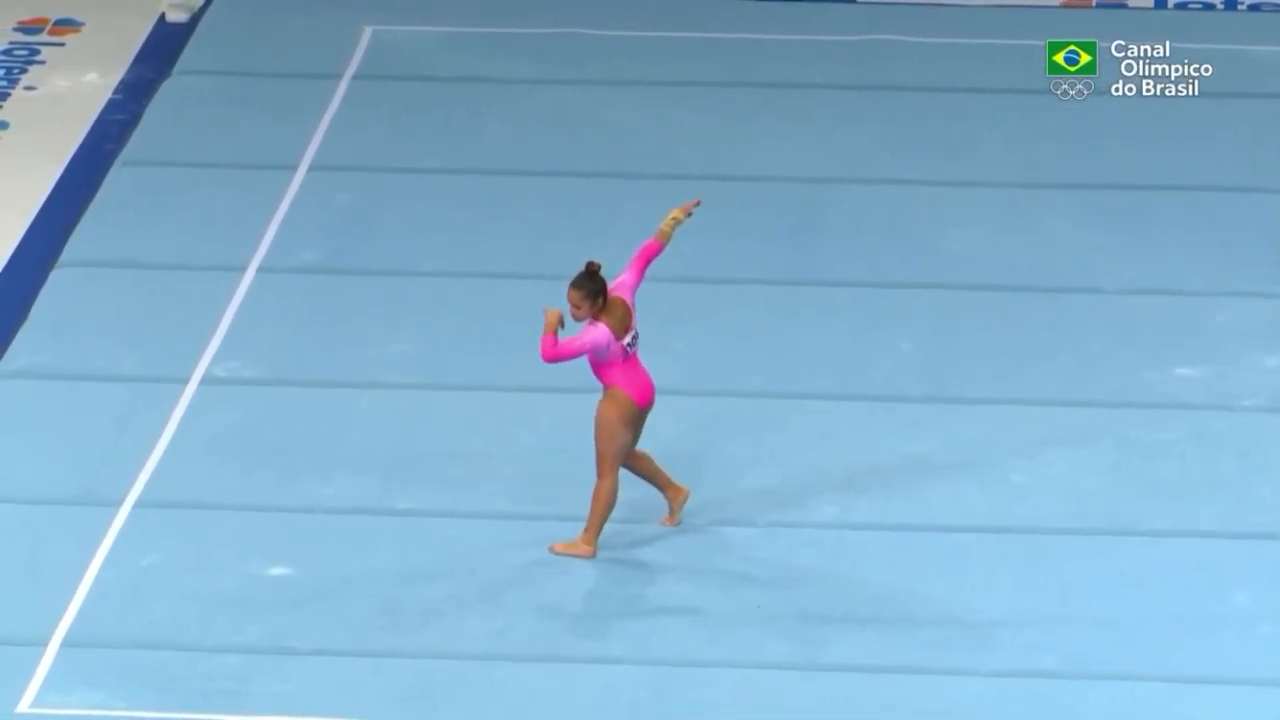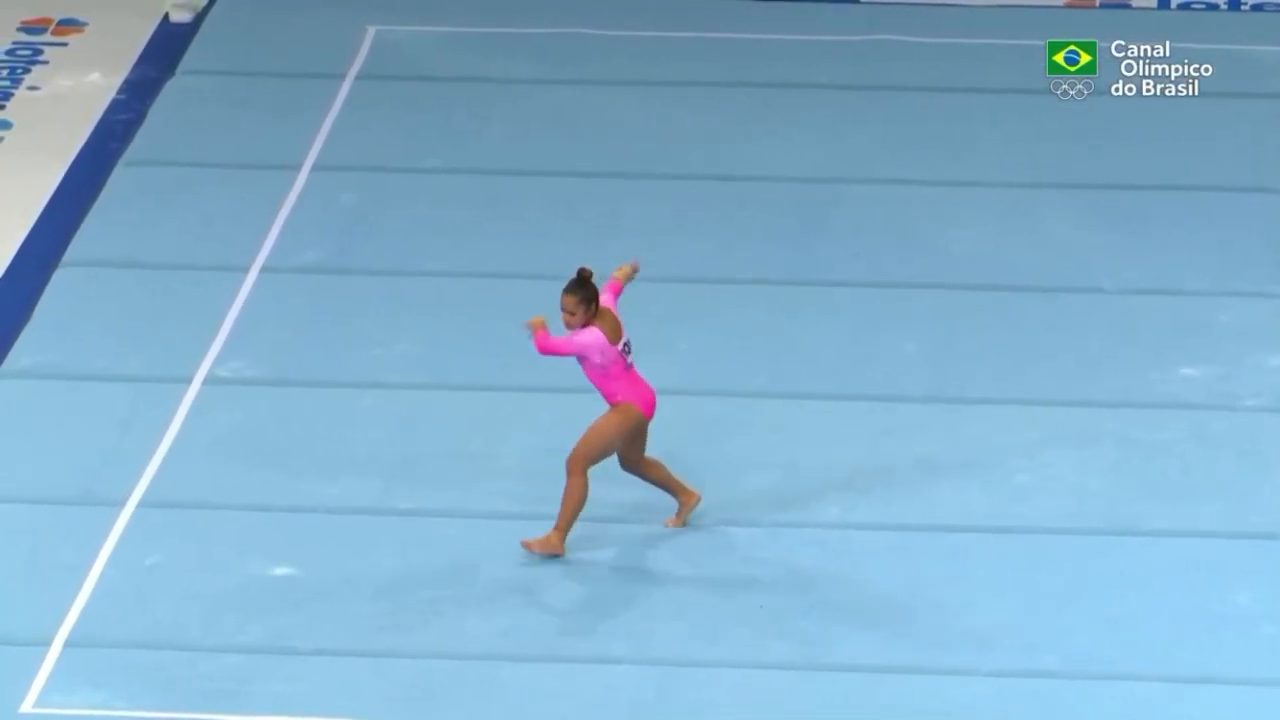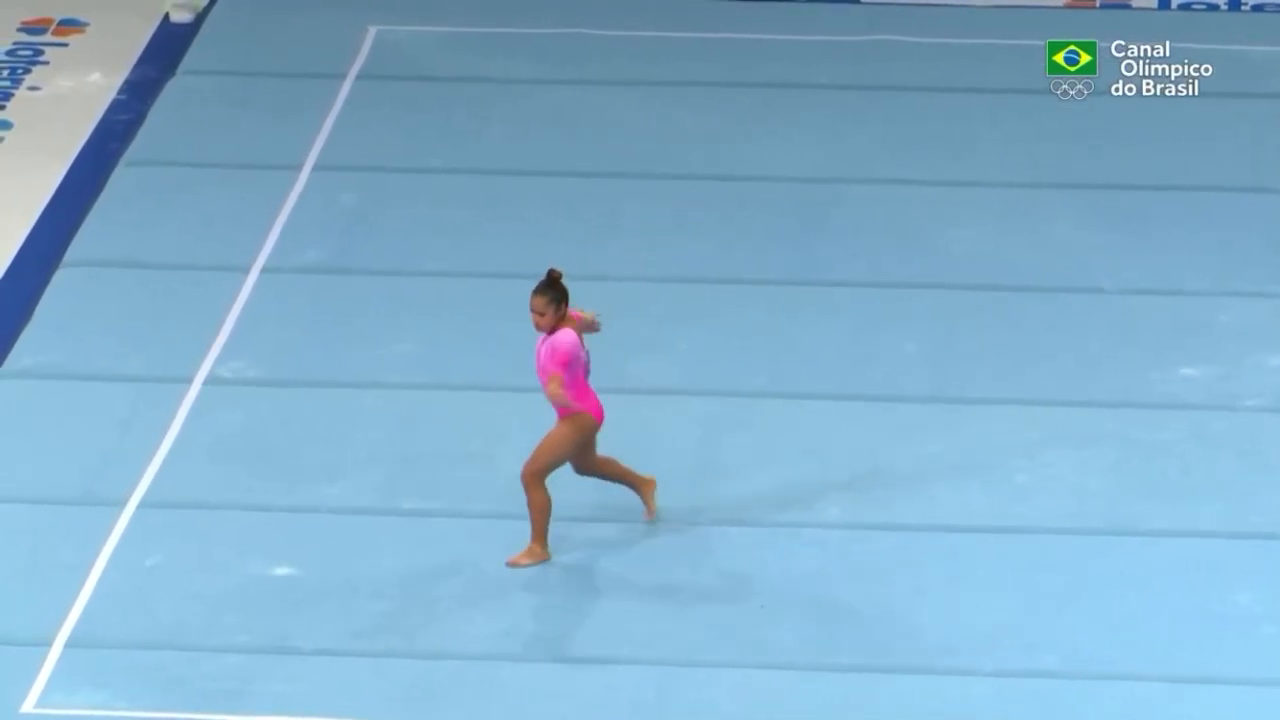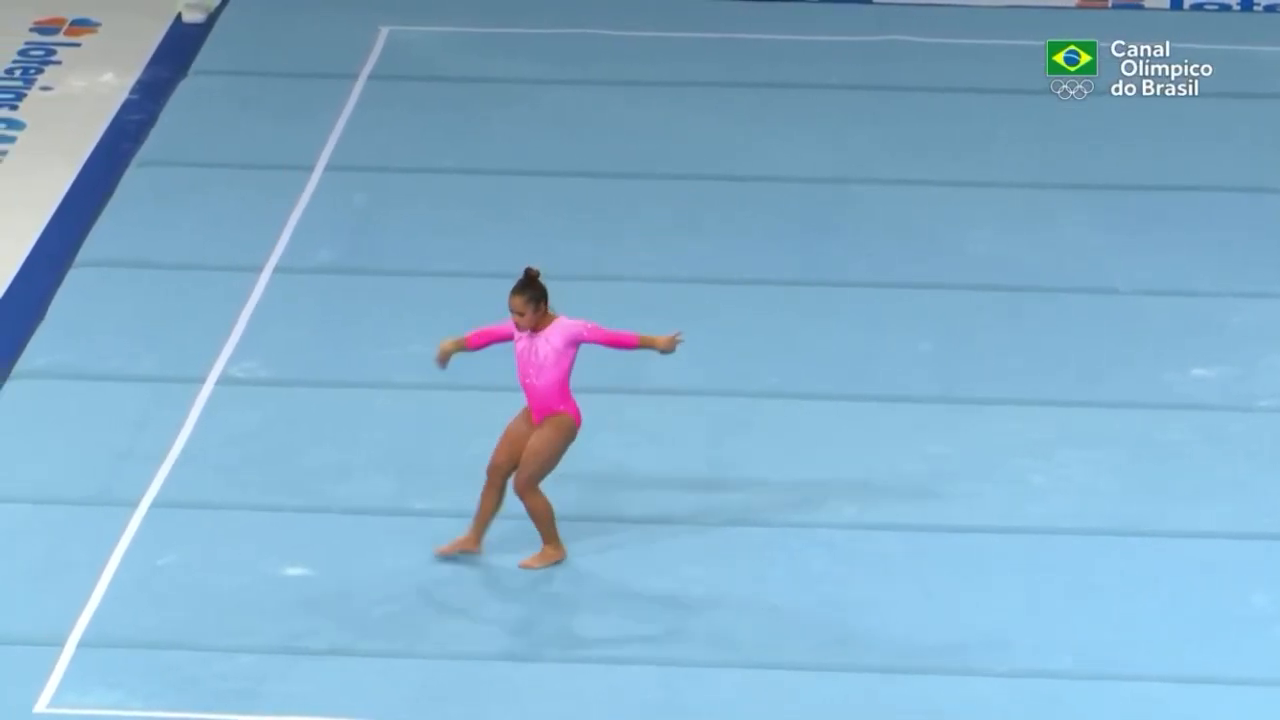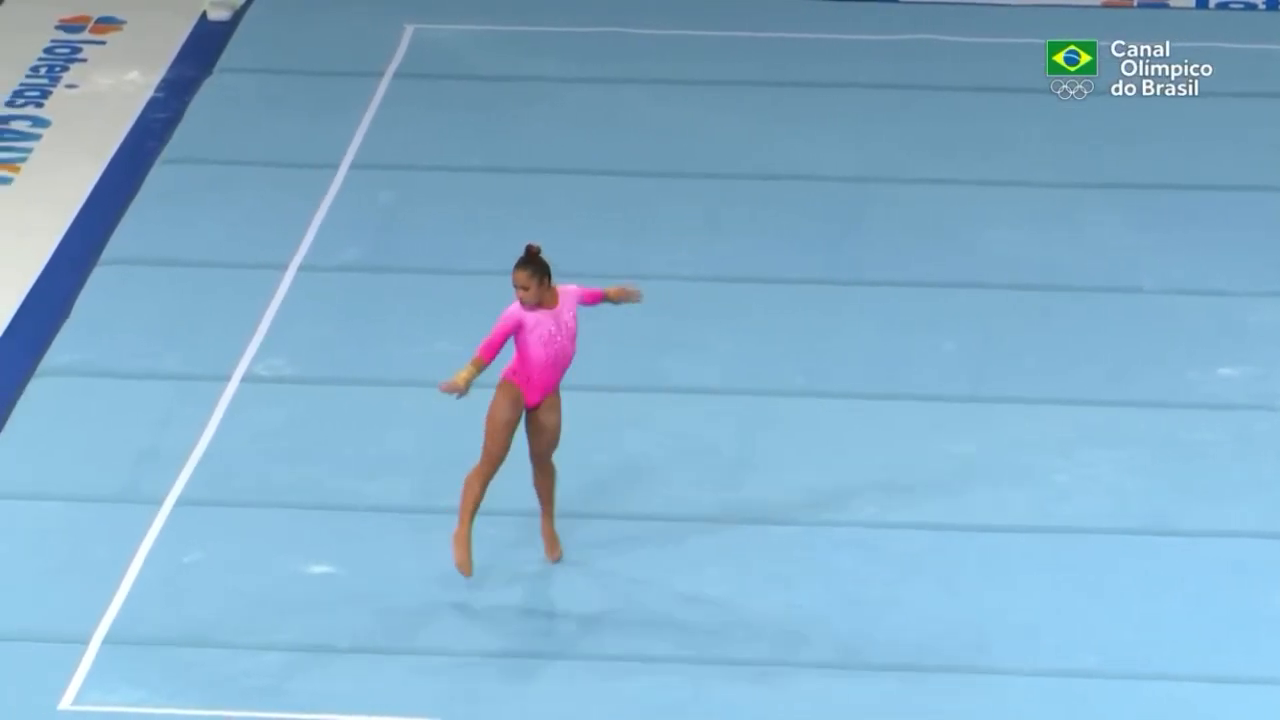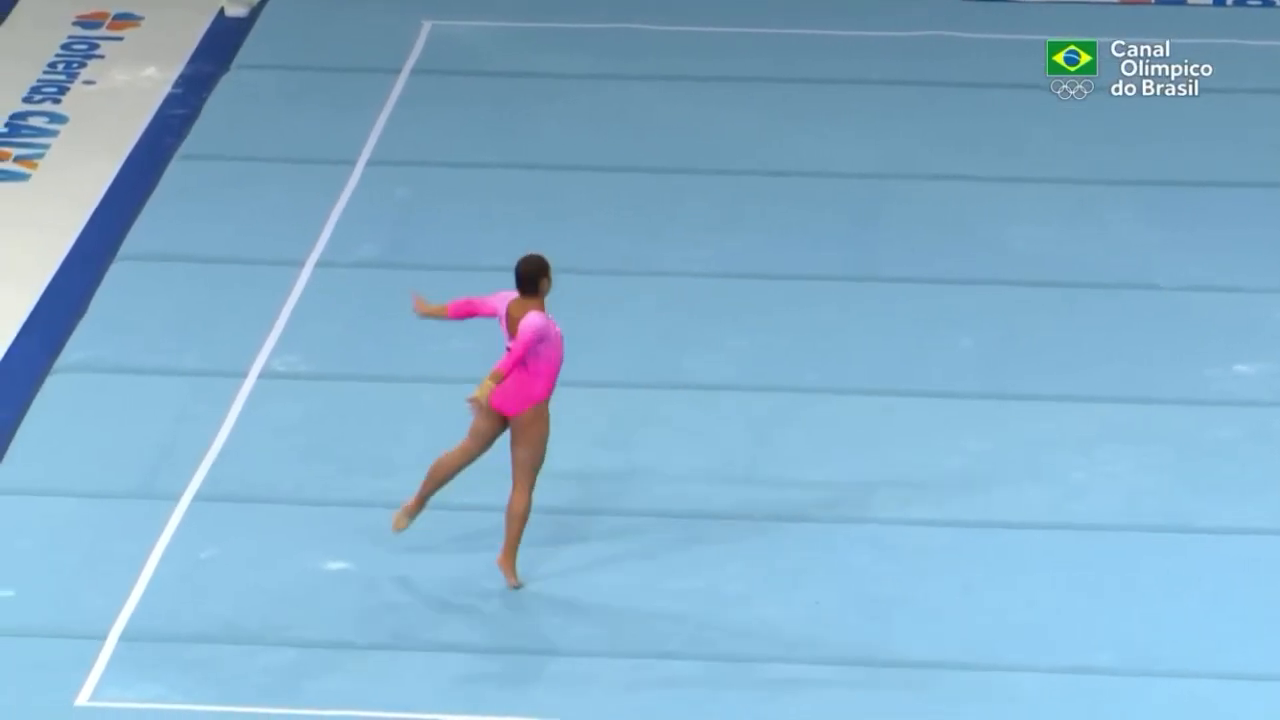
dt=0.2s
person 1, frame 1
left shoulder: (595, 335)
right shoulder: (621, 296)
left elbow: (550, 353)
right elbow: (647, 253)
left wrist: (551, 323)
right wrist: (672, 221)
left hip: (622, 397)
right hip: (639, 390)
left knee: (606, 467)
right knee: (623, 454)
left ankle: (587, 541)
right ankle: (674, 492)
person 1, frame 2
left shoulder: (589, 340)
right shoulder: (604, 307)
left elbow: (546, 346)
right elbow: (611, 286)
left wrist: (537, 327)
right wrist: (622, 276)
left hip: (629, 408)
right hip: (639, 401)
left knee: (576, 464)
right knee: (631, 461)
left ankle: (555, 539)
right ankle: (684, 496)
person 1, frame 3
left shoulder: (565, 340)
right shoulder: (567, 320)
left elbow: (557, 363)
right elbow: (584, 320)
left wrist: (556, 389)
right wrist: (585, 320)
left hip: (581, 415)
right hip: (579, 410)
left knee: (530, 474)
right knee: (585, 464)
left ankle: (538, 547)
right ankle: (644, 486)
person 1, frame 4
left shoulder: (566, 329)
right shoulder: (518, 328)
left elbow: (614, 336)
right elbow: (486, 335)
left wrist: (656, 342)
right wrist: (454, 344)
left hip: (560, 419)
right hip: (533, 415)
left knee: (523, 484)
right knee: (494, 473)
left ankle: (553, 548)
right ankle: (473, 538)
person 1, frame 5
left shoulder: (570, 296)
right shoulder: (517, 313)
left elbow: (588, 294)
right elbow: (490, 345)
left wrist: (611, 294)
right wrist: (465, 376)
left hip: (546, 394)
right hip: (513, 393)
left knee: (542, 462)
right knee: (488, 464)
left ankle: (549, 528)
right ankle: (463, 532)
person 1, frame 6
left shoulder: (506, 301)
right shoulder: (536, 321)
left elbow: (468, 305)
right elbow: (511, 358)
left wrist: (433, 310)
right wrist: (486, 387)
left hip: (501, 398)
right hip: (530, 407)
left knee: (462, 454)
right knee: (523, 487)
left ankle: (414, 505)
right ankle: (508, 560)
